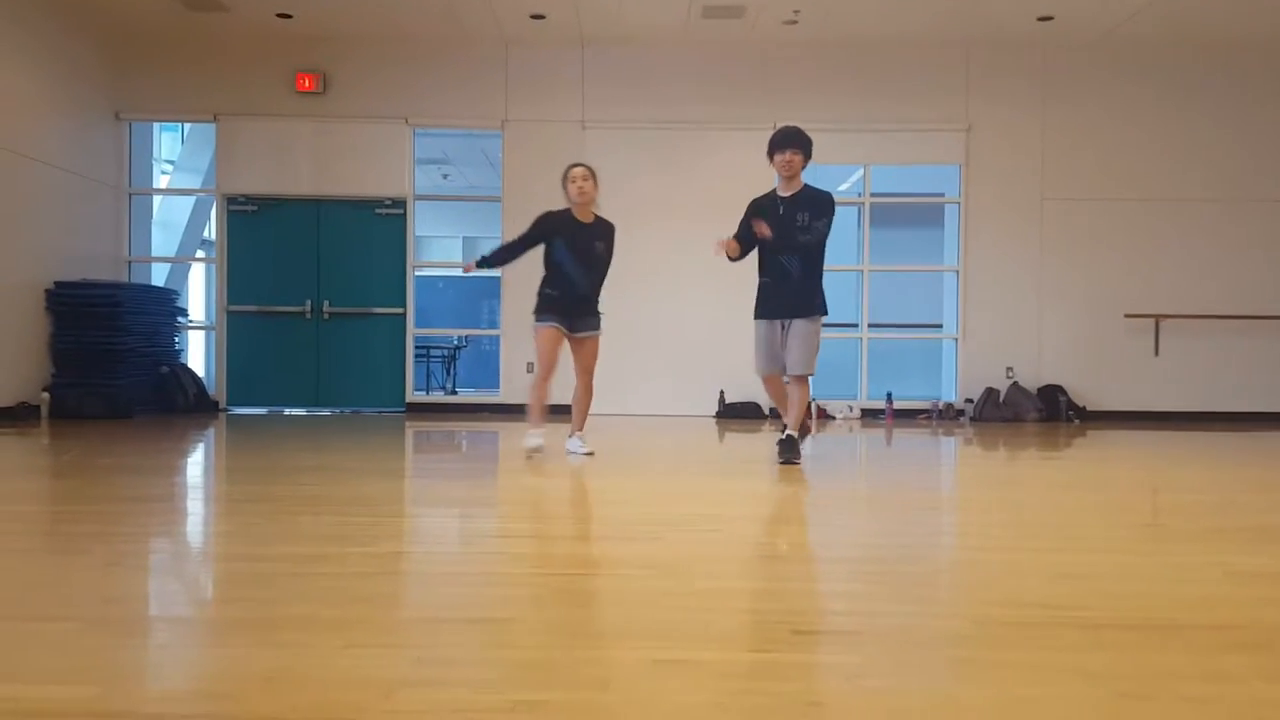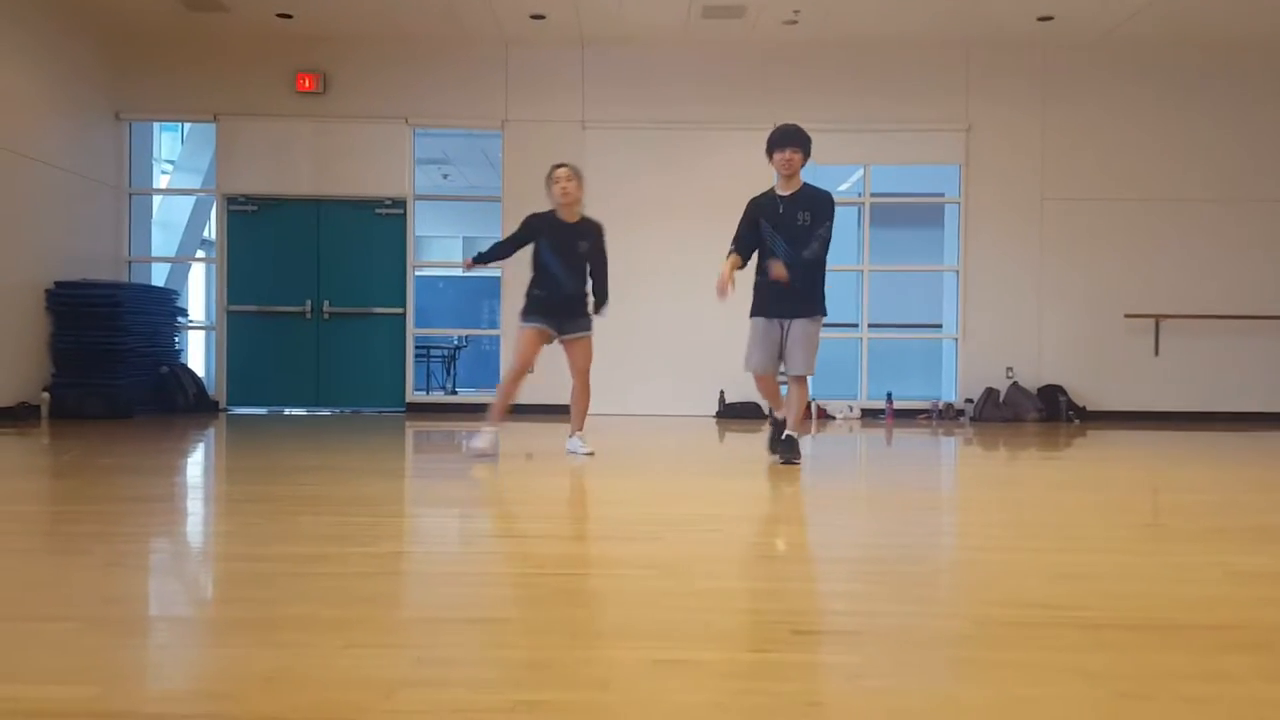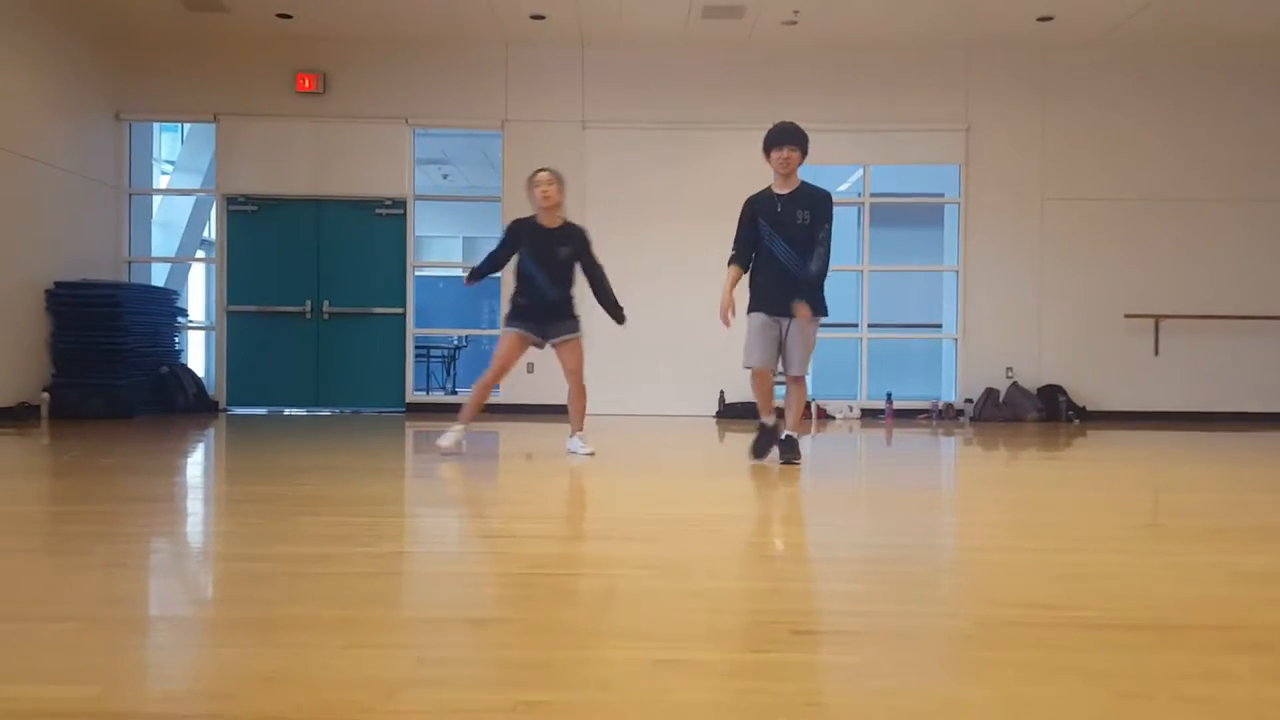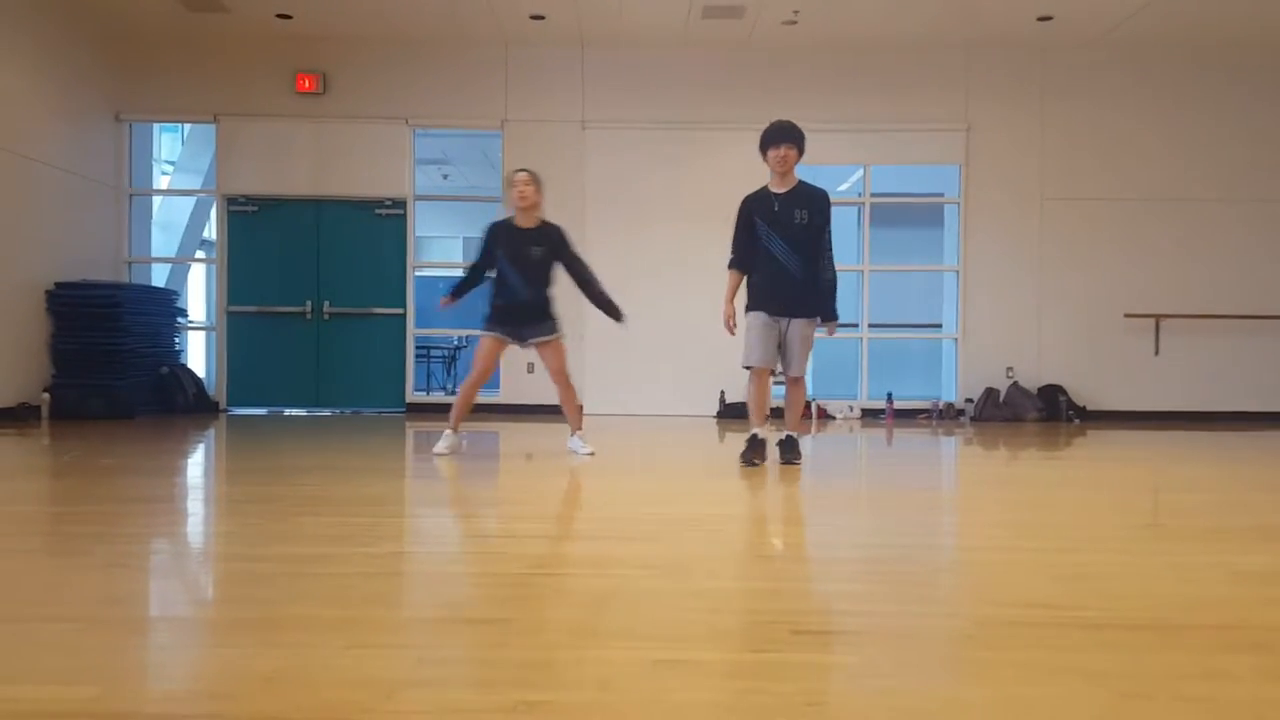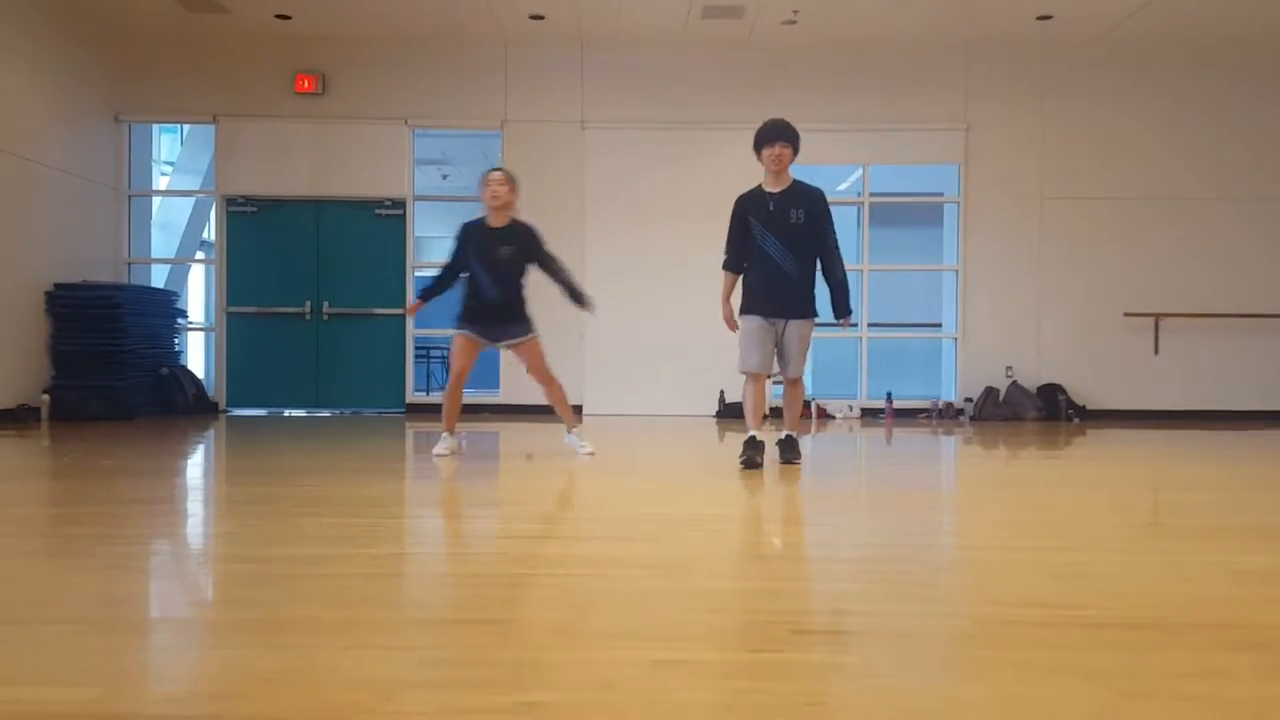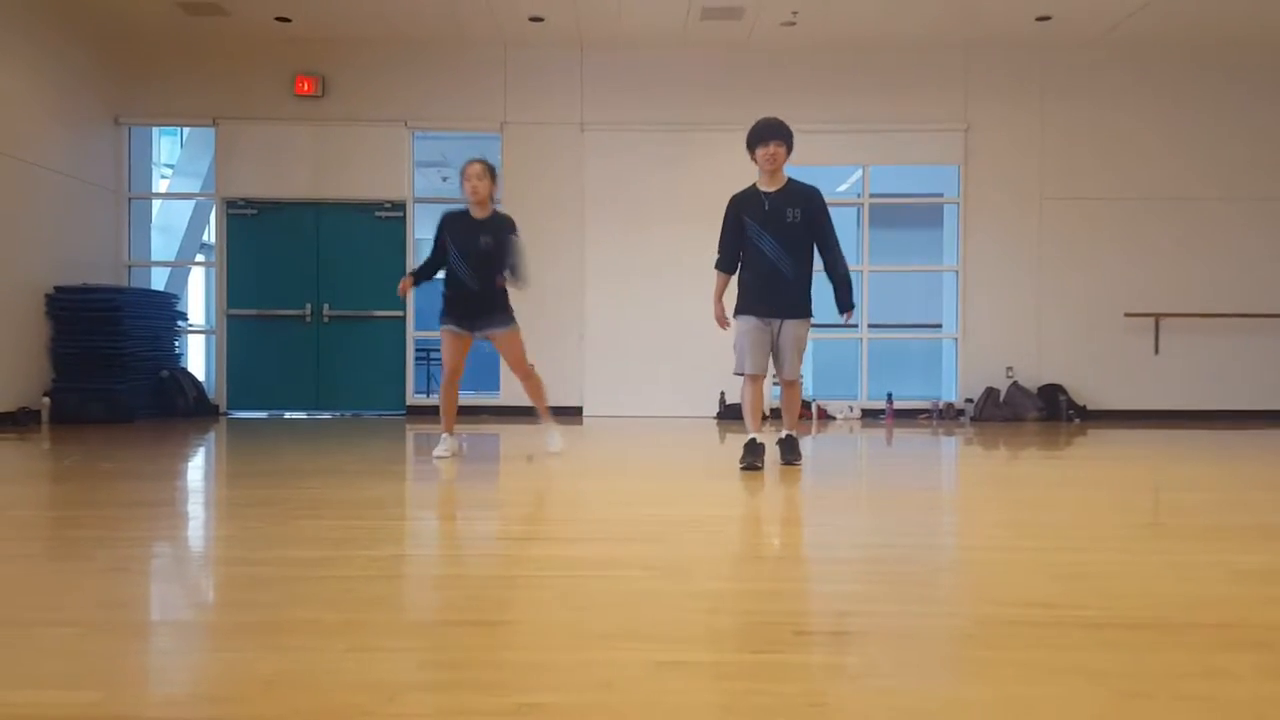
dt=0.1s
person 1, frame 1
left shoulder: (821, 201)
right shoulder: (760, 206)
left elbow: (813, 242)
right elbow: (741, 249)
left wrist: (775, 239)
right wrist: (730, 246)
left hip: (805, 303)
right hip: (768, 303)
left knee: (798, 373)
right knee: (769, 373)
left ankle: (791, 437)
right ankle: (793, 423)
person 1, frame 2
left shoulder: (820, 201)
right shoulder: (758, 205)
left elbow: (818, 248)
right elbow: (742, 248)
left wrist: (789, 268)
right wrist: (728, 272)
left hip: (804, 302)
right hip: (765, 304)
left knee: (798, 373)
right knee: (760, 372)
left ankle: (790, 436)
right ankle: (780, 414)
person 1, frame 3
left shoulder: (819, 199)
right shoulder: (755, 204)
left elbow: (821, 253)
right elbow: (742, 253)
left wrist: (807, 297)
right wrist: (728, 290)
left hip: (803, 303)
right hip: (762, 303)
left knee: (795, 373)
right knee: (758, 368)
left ankle: (789, 437)
right ankle: (768, 423)
person 1, frame 4
left shoulder: (816, 199)
right shoulder: (752, 203)
left elbow: (823, 255)
right elbow: (740, 258)
left wrist: (828, 307)
right wrist: (728, 301)
left hip: (802, 304)
right hip: (760, 303)
left knee: (794, 375)
right knee: (757, 369)
left ankle: (789, 438)
right ankle: (756, 437)
person 1, frame 5
left shoulder: (812, 199)
right shoulder: (746, 203)
left elbow: (828, 253)
right elbow: (735, 257)
left wrist: (841, 303)
right wrist: (725, 300)
left hip: (799, 305)
right hip: (756, 305)
left knee: (792, 376)
right knee: (754, 373)
left ankle: (789, 438)
right ankle: (754, 440)
person 1, frame 6
left shoulder: (808, 197)
right shoulder: (740, 202)
left elbow: (829, 250)
right elbow: (728, 256)
left wrist: (845, 297)
right wrist: (718, 299)
left hip: (794, 306)
right hip: (751, 305)
left knee: (790, 378)
right knee: (752, 374)
left ankle: (788, 437)
right ankle: (753, 442)
person 2, frame 1
left shoulder: (606, 230)
right shoulder: (551, 221)
right elbow: (518, 246)
right wrist: (482, 262)
left hip: (586, 311)
right hip: (552, 307)
left knee: (586, 377)
right knee: (544, 370)
left ankle: (576, 436)
right ankle: (535, 431)
person 2, frame 2
left shoulder: (593, 230)
right shoulder: (537, 223)
left elbow: (598, 269)
right elbow: (508, 245)
left wrist: (600, 302)
right wrist: (479, 259)
left hip: (575, 312)
right hip: (540, 308)
left knee: (582, 376)
right knee: (518, 369)
left ankle: (576, 436)
right ankle: (490, 429)
person 2, frame 3
left shoulder: (576, 235)
right shoulder: (520, 229)
left elbow: (595, 274)
right elbow: (498, 258)
left wrist: (615, 311)
right wrist: (474, 275)
left hip: (560, 316)
right hip: (524, 313)
left knee: (576, 377)
right knee: (494, 373)
left ankle: (576, 436)
right ankle: (459, 428)
person 2, frame 4
left shoulder: (552, 234)
right shoulder: (497, 232)
left elbow: (579, 272)
right elbow: (480, 268)
left wrist: (609, 307)
right wrist: (454, 294)
left hip: (538, 317)
right hip: (502, 316)
left knee: (561, 378)
right knee: (476, 376)
left ankle: (576, 436)
right ankle: (451, 433)
person 2, frame 5
left shoulder: (523, 233)
right shoulder: (470, 231)
left elbow: (551, 266)
right elbow: (453, 270)
left wrist: (577, 295)
right wrist: (422, 297)
left hip: (512, 318)
right hip: (474, 317)
left knee: (544, 376)
right knee: (456, 375)
left ankle: (573, 433)
right ankle: (448, 436)
person 2, frame 6
left shoulder: (503, 224)
right shoulder: (449, 222)
left elbow: (512, 256)
right elbow: (436, 260)
left wrist: (514, 276)
right wrist: (413, 278)
left hip: (494, 307)
right hip: (457, 306)
left knee: (522, 369)
right knee: (450, 374)
left ankle: (548, 424)
right ankle: (448, 436)
